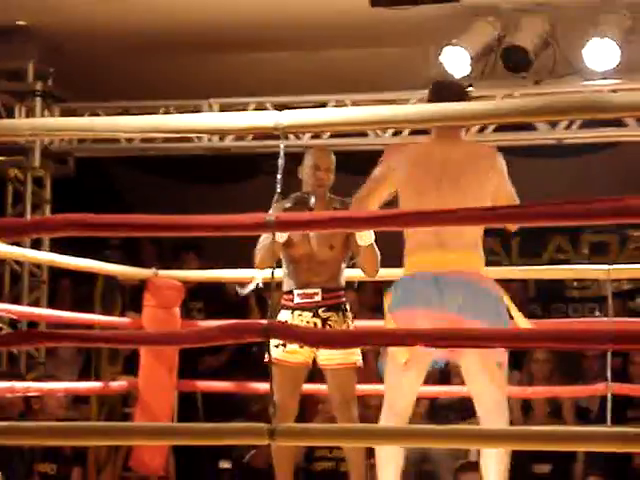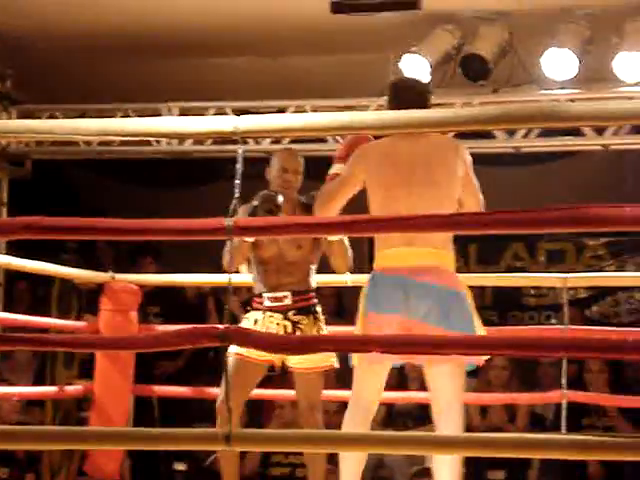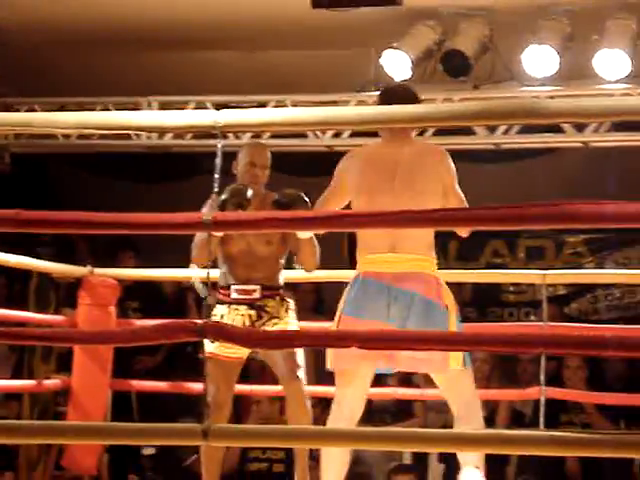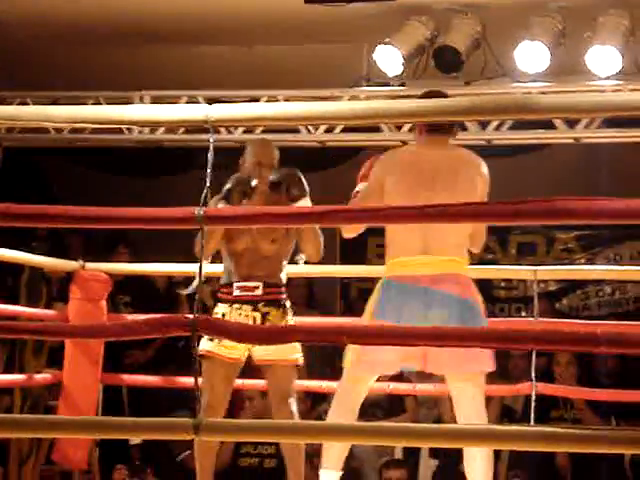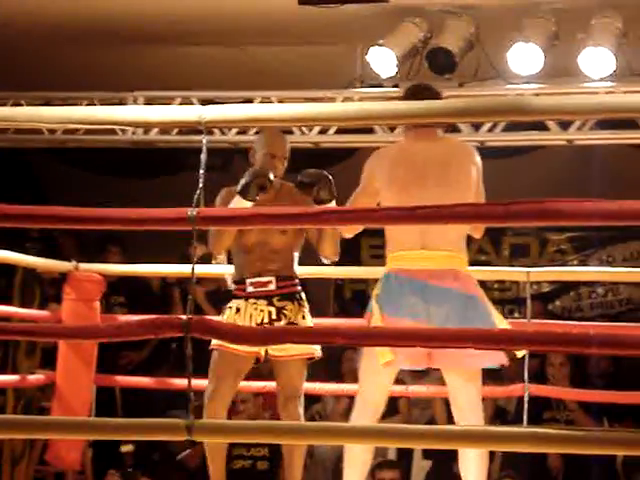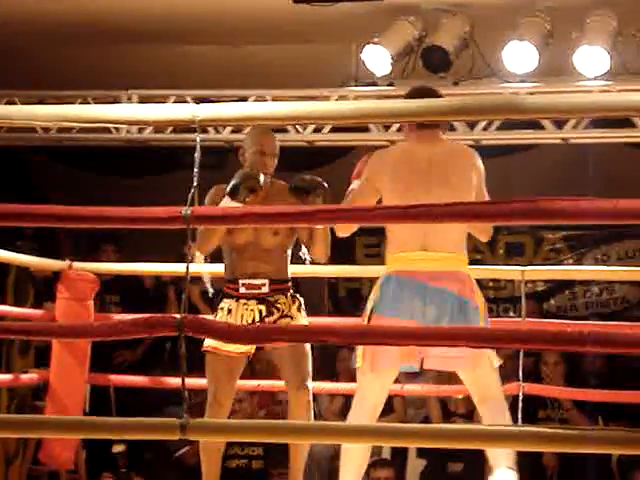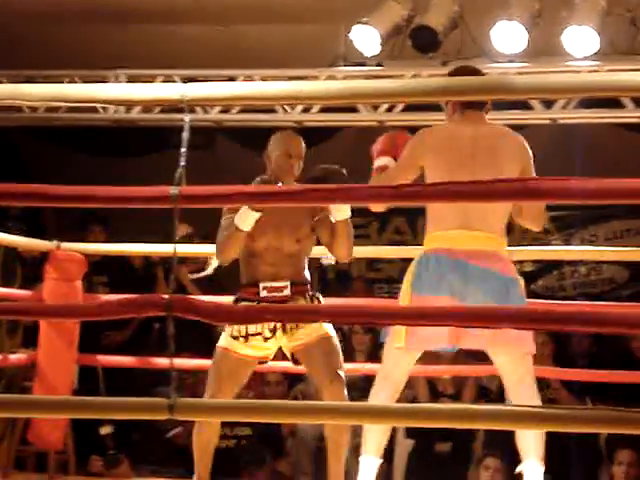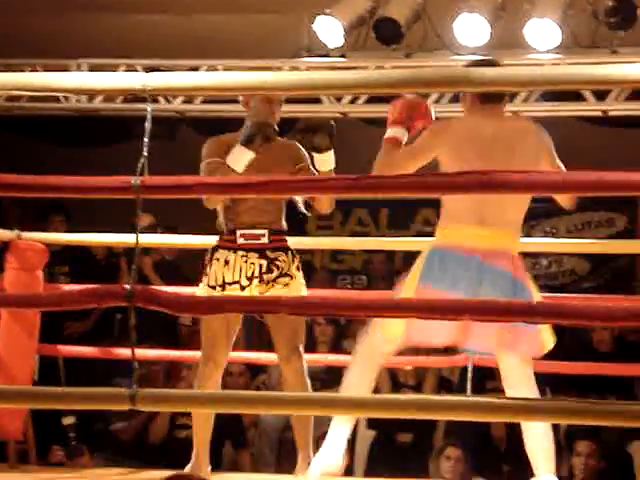
dt=0.3s
person 1, frame 1
left shoulder: (403, 156)
right shoulder: (489, 158)
left elbow: (357, 212)
right elbow: (512, 219)
left wrist: (382, 170)
left hip: (417, 292)
right hip: (470, 291)
left knee: (396, 410)
right knee: (493, 410)
person 1, frame 2
left shoulder: (368, 153)
right shoulder: (454, 150)
left elbow: (321, 213)
right elbow: (476, 212)
left wrist: (340, 165)
left hip: (386, 287)
right hip: (438, 287)
left knee: (363, 404)
right knee: (447, 414)
person 1, frame 3
left shoulder: (354, 159)
right shoulder: (438, 157)
right elbow: (464, 226)
left hip: (367, 292)
right hip: (421, 293)
left knee: (344, 410)
right knee: (465, 400)
person 1, frame 4
left shoulder: (390, 162)
right shoulder: (476, 167)
left elbow: (347, 227)
left wrist: (364, 186)
left hip: (398, 294)
right hip: (454, 298)
left knee: (350, 391)
right knee: (473, 415)
person 1, frame 5
left shoulder: (383, 158)
right shoulder: (468, 155)
left elbow: (346, 227)
left hip: (399, 290)
right hip: (454, 292)
left knee: (368, 404)
right knee: (469, 412)
person 1, frame 6
left shoulder: (384, 160)
right shoulder: (469, 158)
left elbow: (342, 227)
right elbow: (485, 232)
left wrist: (357, 183)
left hip: (399, 291)
right hip: (454, 292)
left knee: (365, 404)
right knee: (491, 400)
person 1, frame 7
left shoulder: (427, 139)
right shoulder: (515, 144)
left elbow: (375, 201)
right elbow: (536, 221)
left wrist: (382, 161)
left hip: (438, 270)
right hip: (493, 275)
left knee: (390, 374)
right knee: (521, 385)
person 1, frame 8
left shoulder: (448, 130)
right shoulder: (534, 135)
left elbow: (384, 174)
right elbow: (569, 199)
left wrist: (397, 130)
left hip: (448, 265)
right hip: (502, 275)
left knee: (373, 346)
right knee: (523, 390)
left ankle: (334, 445)
person 2, frame 1
left shoulder: (345, 211)
right shoulder: (281, 209)
left elbow: (371, 270)
right elbow: (261, 262)
left wrist: (363, 229)
left hip: (333, 313)
right hip: (292, 313)
left knee: (343, 407)
right knee: (283, 410)
person 2, frame 2
left shoulder: (313, 211)
right shoulder: (247, 212)
left elbow: (343, 266)
right elbow: (229, 264)
left hip: (303, 316)
right hip: (260, 318)
left knee: (310, 414)
right knee: (227, 404)
person 2, frame 3
left shoulder: (282, 207)
right shoulder: (215, 205)
left elbow: (310, 264)
right elbow: (198, 258)
right wrist: (222, 214)
left hip: (272, 306)
right hip: (228, 310)
left knee: (294, 380)
right knee: (218, 406)
person 2, frame 4
left shoulder: (288, 202)
right shoulder: (220, 201)
left elbow: (313, 252)
right elbow: (203, 249)
left wrist: (303, 199)
right wrist: (230, 201)
left hip: (274, 310)
right hip: (230, 309)
left knee: (283, 405)
right knee: (211, 406)
person 2, frame 5
left shoulder: (301, 198)
right shoulder: (229, 196)
left elbow: (330, 253)
right elbow: (216, 249)
left wrist: (327, 203)
right wrist: (243, 198)
left hip: (288, 305)
right hip: (243, 306)
left knee: (290, 403)
right knee: (216, 398)
person 2, frame 6
left shoulder: (292, 197)
right shoulder: (219, 194)
left elbow: (321, 254)
right elbow: (202, 247)
left wrist: (318, 208)
right wrist: (232, 200)
left hip: (281, 304)
right hip: (236, 307)
left knee: (300, 392)
right knee: (217, 405)
person 2, frame 7
left shoulder: (312, 200)
left elbow: (343, 253)
right elbow: (223, 253)
left wrist: (339, 201)
right wrist: (252, 207)
left hip: (300, 307)
right hip: (253, 309)
left knee: (334, 384)
right knee: (213, 400)
person 2, frame 8
left shoulder: (292, 151)
right shoulder: (217, 147)
left elbow: (324, 205)
right elbow: (209, 198)
left wrist: (324, 152)
right wrist: (244, 148)
left hip: (278, 259)
right hip: (230, 259)
left knee: (293, 359)
right knee: (212, 362)
